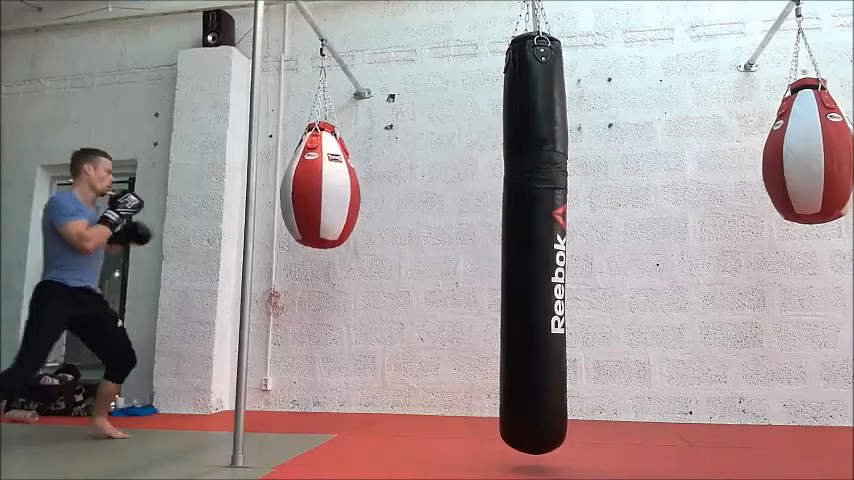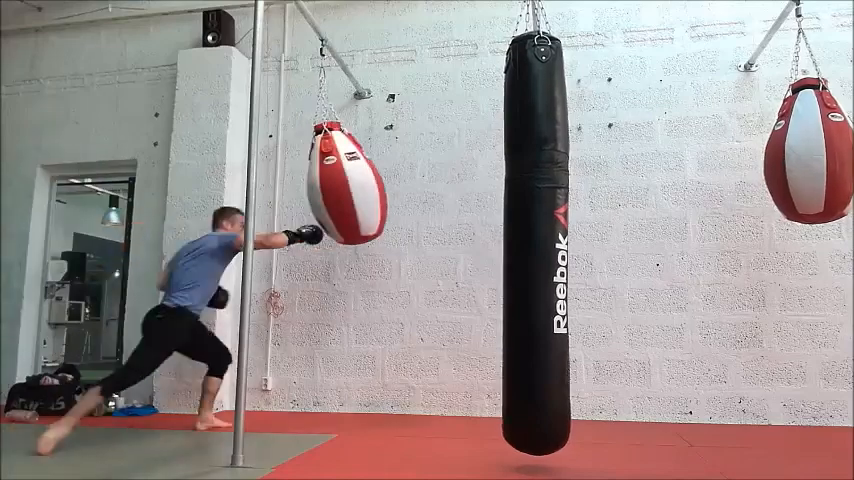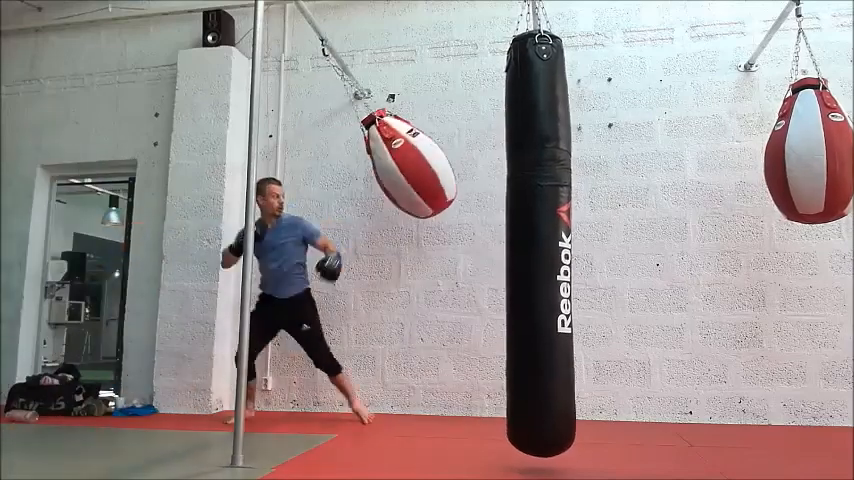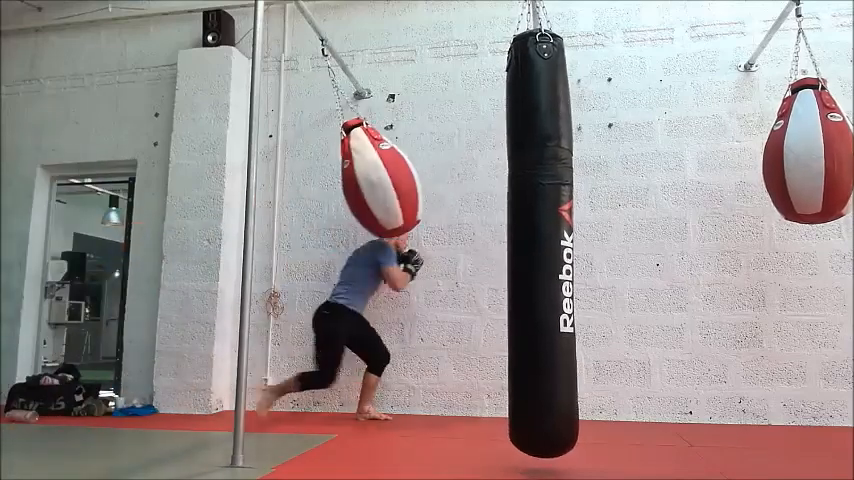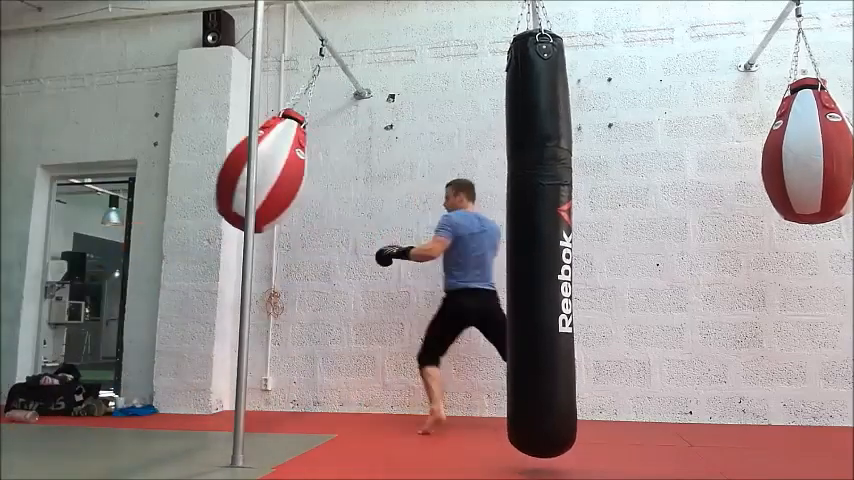
dt=0.4s
person 1, frame 1
left shoulder: (96, 209)
right shoulder: (61, 202)
right elbow: (86, 242)
left wrist: (124, 236)
right wrist: (116, 215)
left hip: (89, 298)
right hip: (55, 297)
left knee: (124, 357)
right knee: (26, 367)
left ankle: (100, 421)
person 1, frame 2
left shoulder: (189, 248)
right shoulder: (222, 239)
left elbow: (162, 282)
right elbow: (267, 240)
right wrist: (299, 234)
left hip: (183, 321)
right hip: (171, 319)
left knee: (221, 358)
right knee: (126, 376)
left ankle: (204, 418)
right ankle: (62, 426)
person 1, frame 3
left shoulder: (296, 224)
right shoulder: (252, 230)
left elbow: (328, 246)
right elbow: (226, 263)
left wrist: (332, 259)
right wrist: (238, 245)
left hip: (298, 302)
right hip: (269, 302)
left knee: (322, 357)
right knee: (246, 356)
left ankle: (354, 402)
right ankle: (248, 407)
person 1, frame 4
left shoulder: (380, 251)
right shoulder: (382, 248)
right elbow: (397, 284)
left wrist: (406, 263)
right wrist: (412, 268)
left hip: (351, 317)
right hip: (334, 315)
left knee: (380, 357)
right knee: (325, 376)
left ankle: (364, 408)
right ankle: (273, 392)
person 1, frame 5
left shoulder: (452, 220)
right shoulder: (493, 228)
left elbow: (432, 251)
left wrist: (397, 252)
left hip: (459, 300)
right hip: (488, 301)
left knee: (428, 356)
left ankle: (436, 409)
